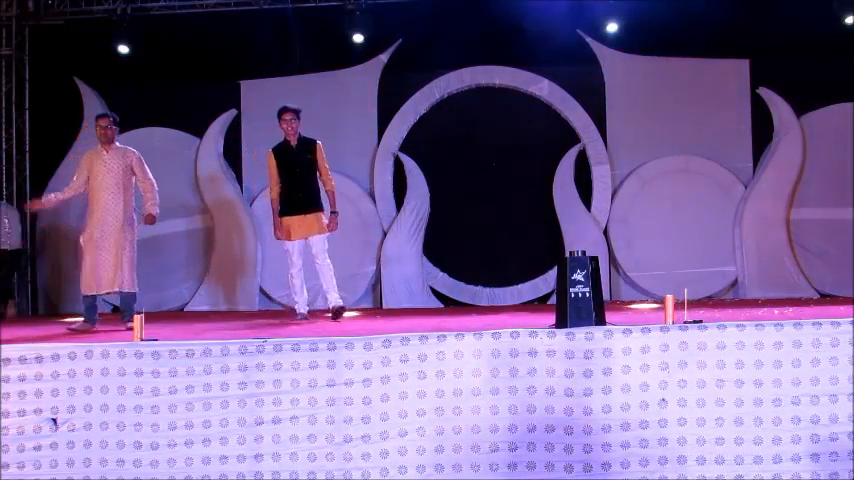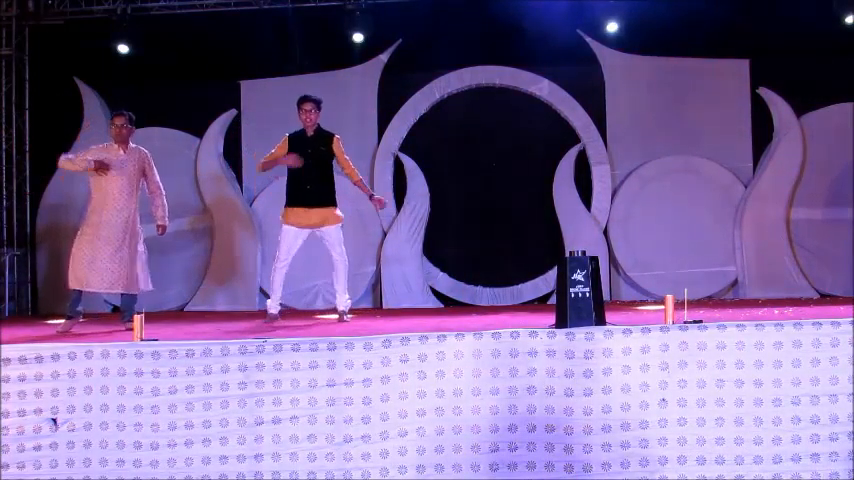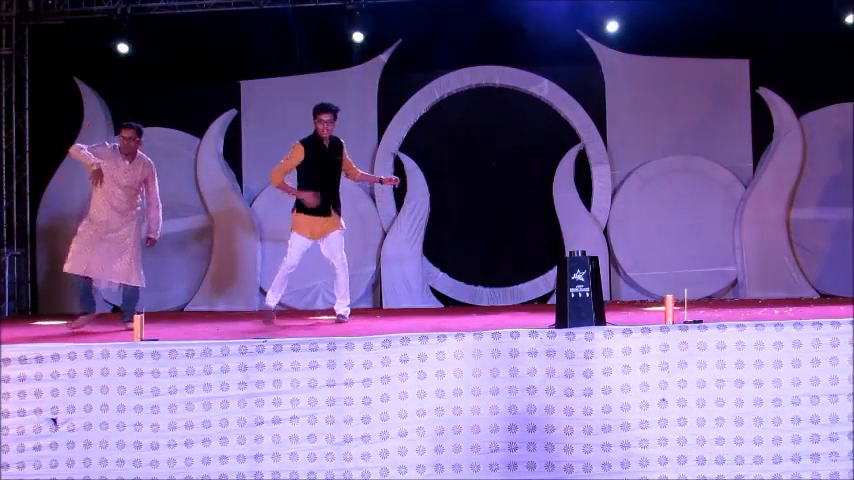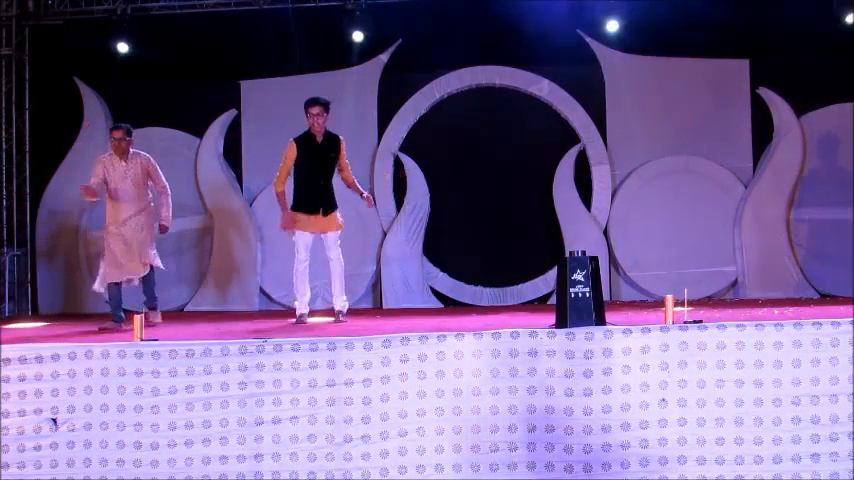
dt=0.5s
person 1, frame 1
left shoulder: (315, 146)
right shoulder: (275, 153)
left elbow: (327, 181)
right elbow: (275, 190)
left wrist: (333, 212)
right wrist: (276, 222)
left hip: (314, 214)
right hip: (289, 217)
left knee: (322, 259)
right knee: (295, 265)
left ankle: (335, 303)
right ankle: (301, 308)
person 1, frame 2
left shoulder: (331, 140)
right shoulder: (290, 140)
left elbow: (350, 170)
right elbow: (263, 166)
left wrist: (371, 195)
right wrist: (281, 160)
left hip: (326, 210)
right hip: (295, 211)
left knee: (339, 256)
right knee: (282, 260)
left ankle: (343, 307)
right ankle: (273, 308)
person 1, frame 3
left shoulder: (339, 146)
right shoulder: (302, 147)
left elbow: (352, 172)
right elbow: (276, 177)
left wrist: (381, 180)
right wrist: (300, 194)
left hip: (331, 215)
right hip: (305, 216)
left knee: (339, 262)
right knee: (290, 262)
left ankle: (341, 310)
right ankle: (271, 303)
person 1, frame 4
left shoulder: (337, 142)
right shoulder: (296, 144)
left elbow: (346, 174)
right elbow: (280, 181)
left wrist: (362, 193)
right wrist: (285, 212)
left hip: (329, 211)
right hip: (302, 213)
left knee: (335, 257)
right knee: (301, 260)
left ankle: (340, 306)
right ankle: (302, 310)
person 2, frame 1
left shoulder: (130, 155)
right shoulder: (89, 158)
left elbow: (148, 184)
right elbow: (75, 187)
left wrist: (151, 210)
right wrist: (46, 201)
left hip: (122, 222)
right hip: (96, 223)
left knee: (124, 266)
right knee: (91, 268)
left ankle: (128, 317)
right ankle: (89, 319)
person 2, frame 2
left shoulder: (142, 156)
right shoulder: (98, 152)
left elbow: (155, 189)
right elbow: (63, 161)
left wrist: (161, 218)
right wrist: (90, 165)
left hip: (127, 223)
right hip: (98, 222)
left knee: (128, 268)
right knee: (82, 264)
left ankle: (128, 318)
right ankle: (73, 314)
person 2, frame 3
left shoulder: (147, 165)
right shoulder: (105, 152)
left elbow: (153, 201)
right elbow: (76, 150)
left wrist: (154, 231)
right wrist: (94, 164)
left hip: (128, 223)
right hip: (98, 220)
left knee: (129, 270)
right knee: (81, 263)
left ankle: (128, 318)
right ankle: (87, 311)
person 2, frame 4
left shoulder: (144, 160)
right shoulder: (103, 163)
left elbow: (163, 189)
right elbow: (96, 186)
left wrist: (165, 219)
right wrist: (91, 192)
left hip: (142, 222)
right hip: (116, 226)
left knee: (145, 261)
right knee: (113, 270)
left ankle: (152, 308)
right ankle: (117, 319)
